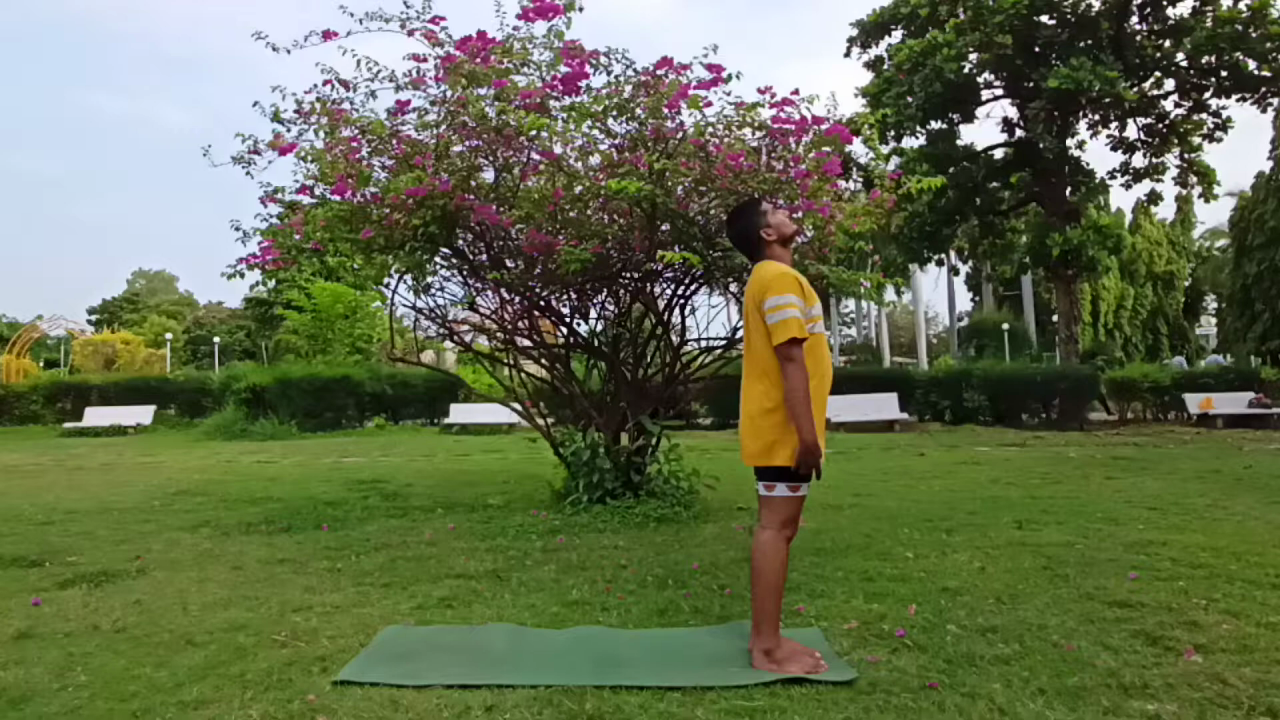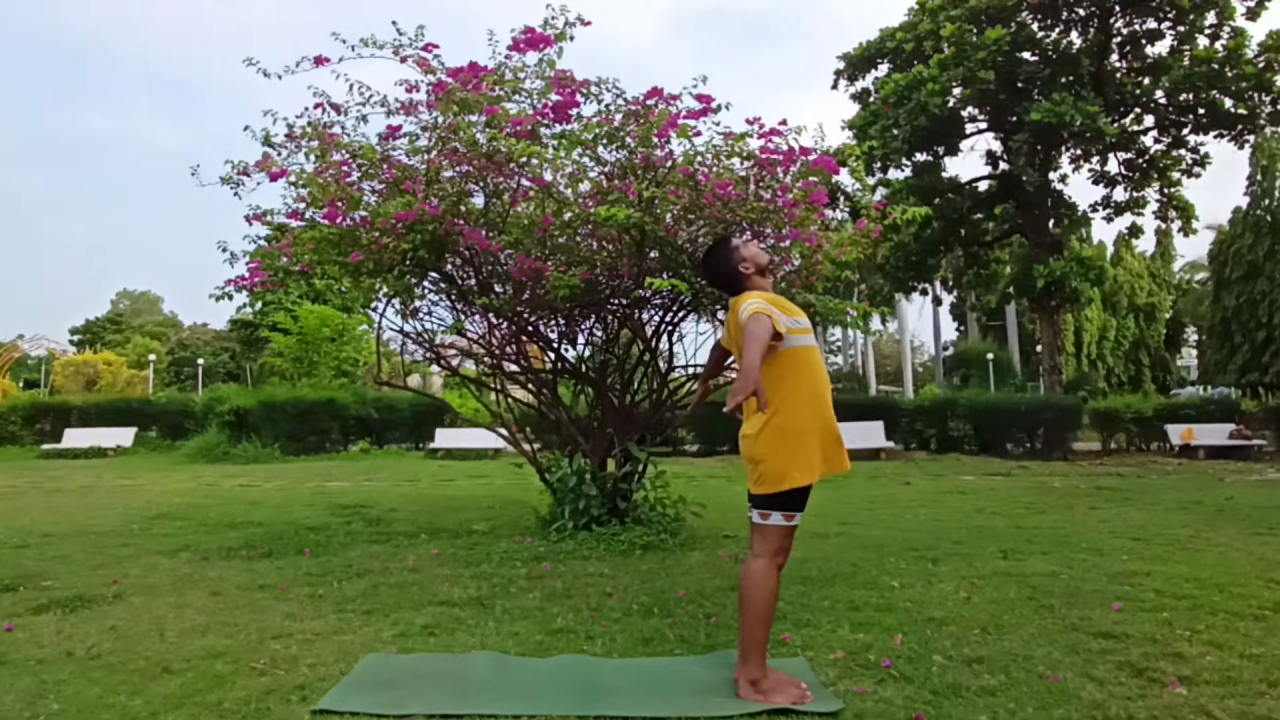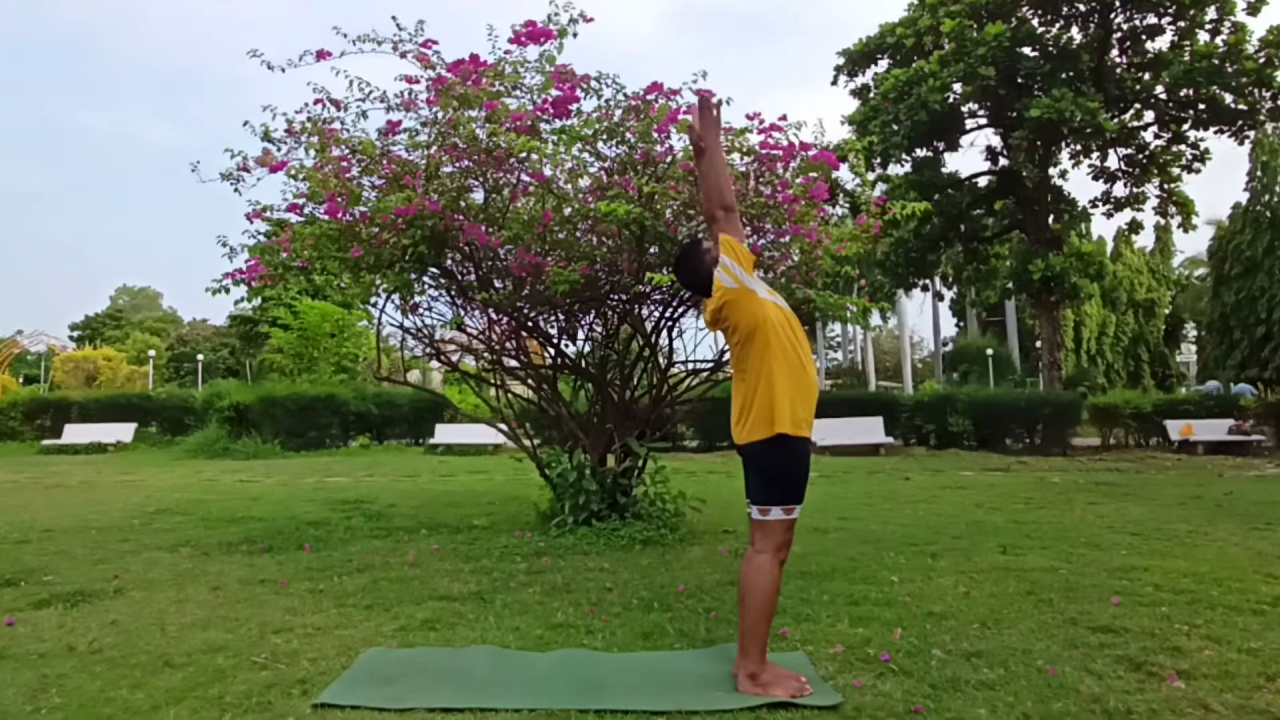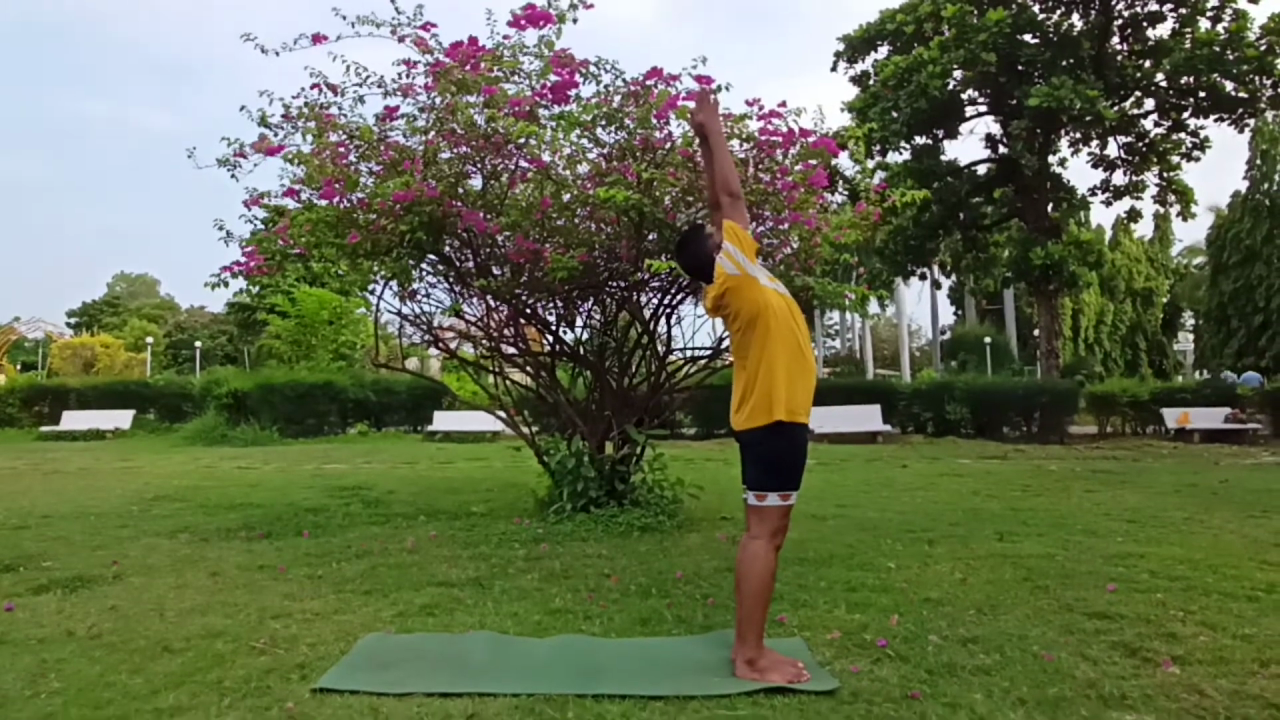
dt=0.7s
person 1, frame 1
left shoulder: (768, 278)
right shoulder: (780, 279)
right elbow: (792, 358)
right wrist: (807, 433)
left hip: (780, 426)
right hip: (783, 428)
left knee: (781, 527)
right knee: (777, 527)
left ankle: (767, 637)
right ankle: (767, 648)
person 1, frame 2
left shoulder: (754, 305)
right shoulder: (758, 300)
left elbow: (723, 346)
right elbow: (756, 333)
left wrist: (706, 381)
right wrist: (751, 371)
left hip: (790, 447)
right hip: (783, 449)
left knee: (770, 554)
right knee: (768, 554)
left ankle: (752, 667)
right ankle: (753, 677)
person 1, frame 3
left shoulder: (734, 297)
right shoulder: (734, 287)
left elbow: (719, 214)
right elbow: (725, 210)
left wrist: (704, 148)
right wrist: (709, 144)
left hip: (775, 427)
right hip: (774, 429)
left knee: (771, 547)
right knee: (769, 547)
left ankle: (753, 662)
right ankle: (753, 673)
person 1, frame 4
left shoulder: (736, 281)
right shoulder: (735, 273)
left elbow: (723, 202)
right elbow: (729, 197)
left wrist: (710, 136)
right wrist: (712, 133)
left hip: (773, 415)
right hip: (772, 417)
left knee: (766, 534)
right knee: (764, 533)
left ankle: (750, 647)
right ankle: (749, 657)
